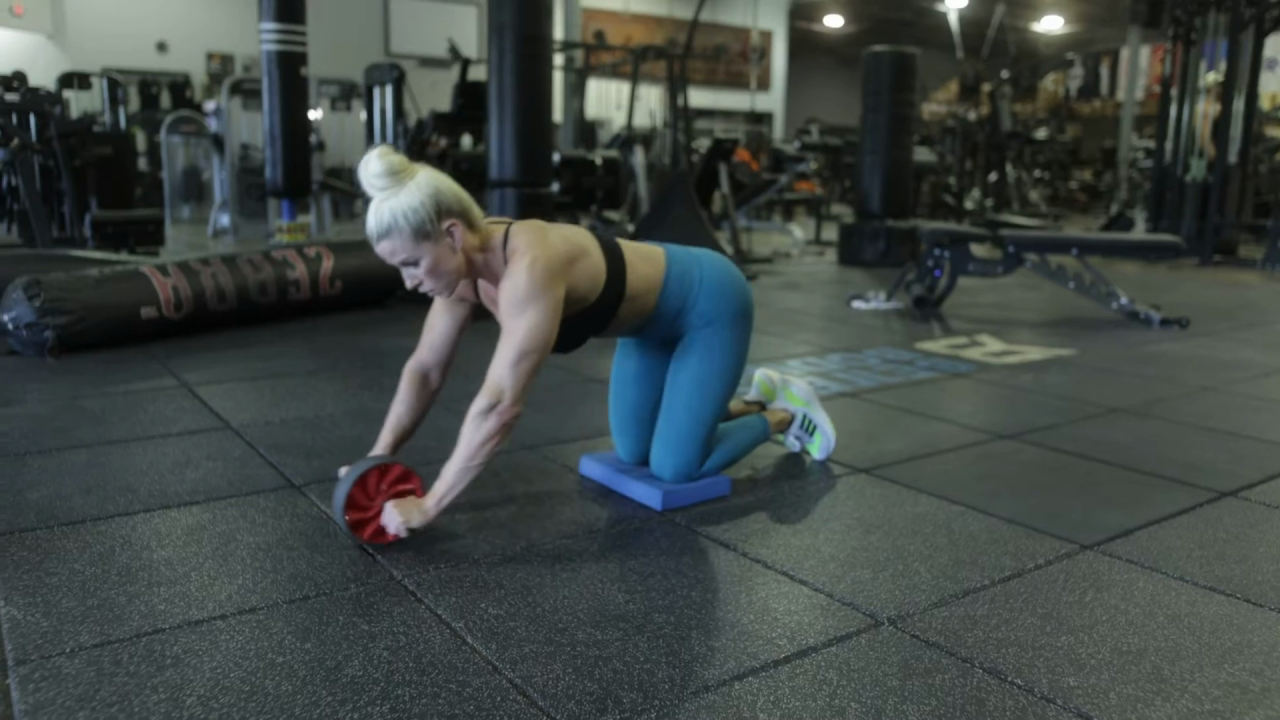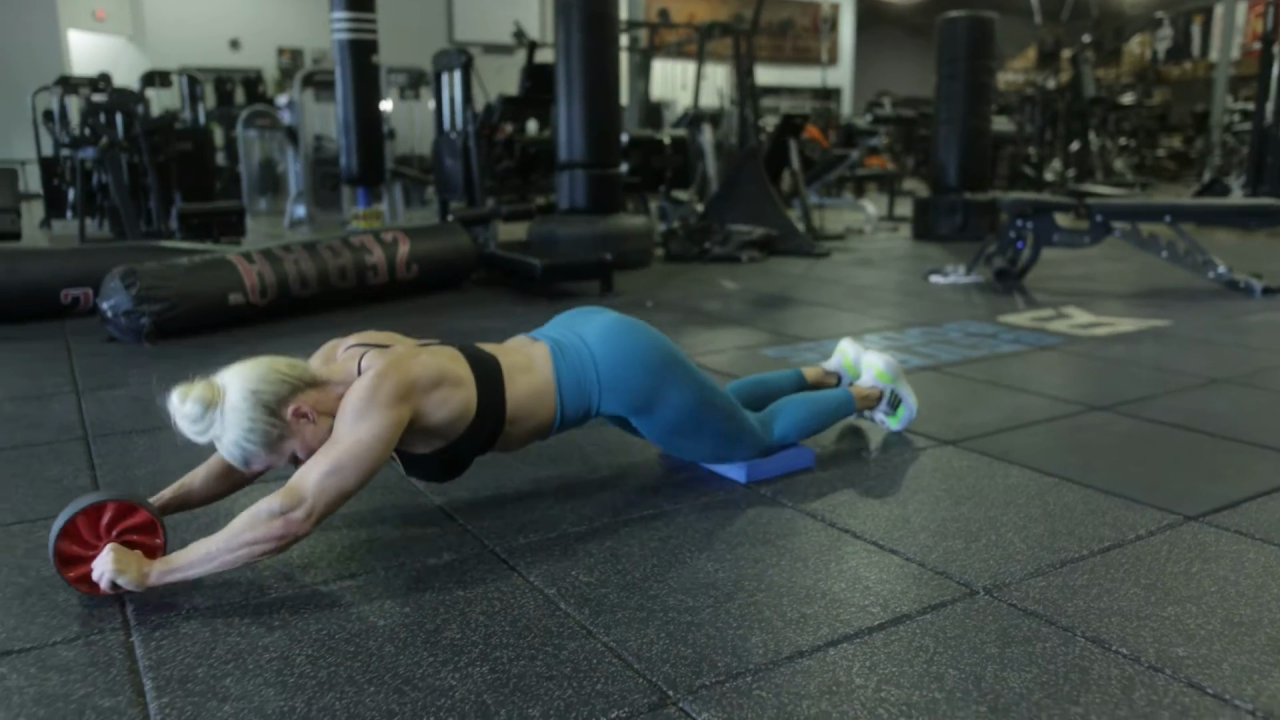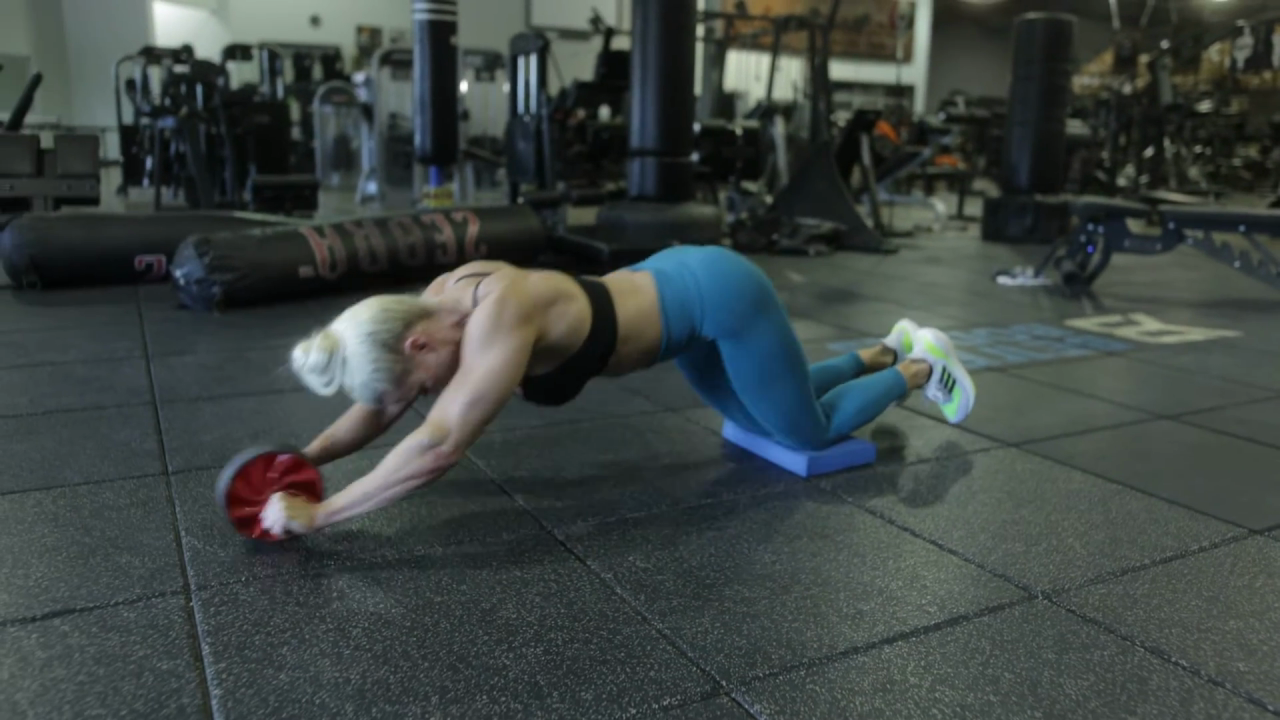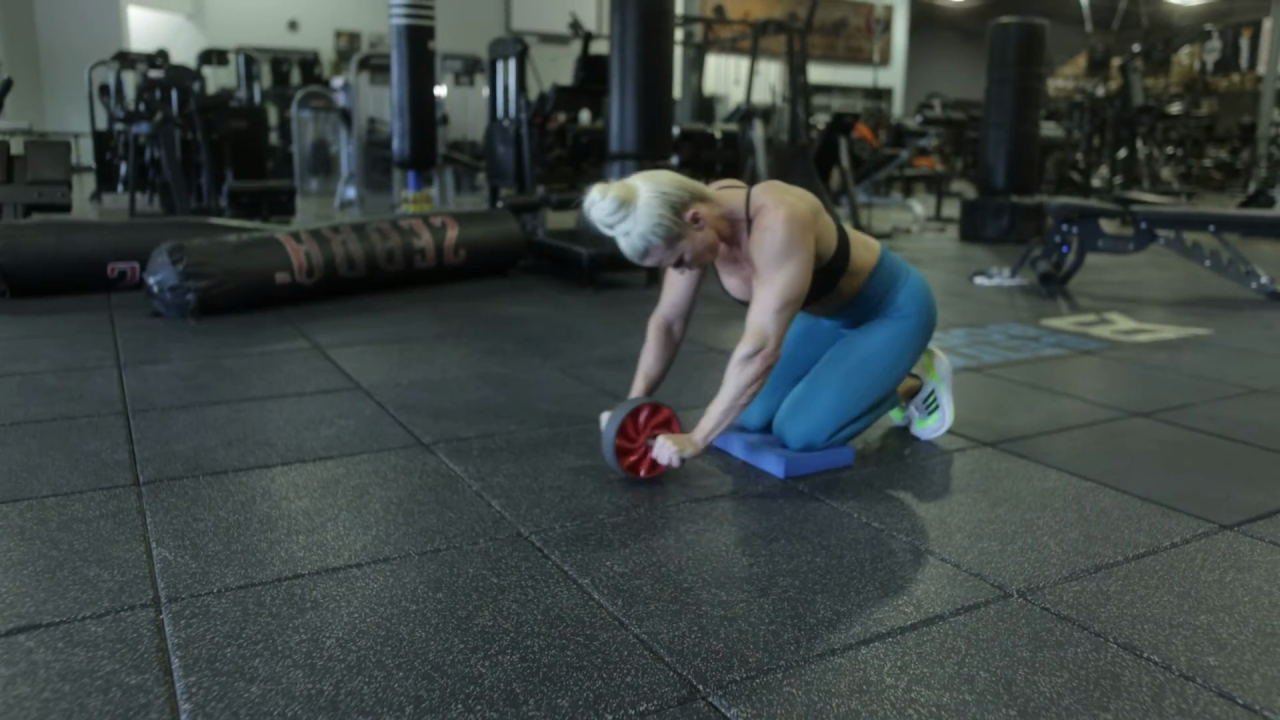
dt=1s
person 1, frame 1
left shoulder: (530, 266)
right shoulder: (463, 261)
left elbow: (499, 403)
right elbow: (424, 370)
left wrist: (428, 505)
right wrist: (378, 462)
left hip: (710, 303)
right hip: (654, 314)
left knee: (674, 469)
right knee: (633, 455)
left ankle: (784, 415)
right ankle: (753, 401)
person 1, frame 2
left shoulder: (377, 393)
right shoulder: (330, 366)
left elbow: (288, 518)
right elbow: (241, 452)
left wrist: (148, 572)
right wrist: (152, 507)
left hip: (617, 365)
right hip: (578, 343)
left knee: (749, 444)
right knee: (714, 413)
left ankle: (867, 392)
right ankle: (826, 371)
person 1, frame 3
left shoulder: (496, 318)
right shoulder: (442, 300)
left elbow: (436, 447)
right elbow: (380, 405)
left wrist: (315, 514)
right wrist: (305, 455)
left hip: (719, 297)
right hip: (678, 285)
left knee: (810, 433)
right knee: (764, 418)
left ankle: (920, 367)
right ankle: (883, 353)
person 1, frame 4
left shoulder: (778, 221)
right shoulder: (698, 212)
left elbow: (760, 350)
right elbow: (668, 322)
left wrist: (695, 439)
left hip: (895, 310)
right hip: (831, 314)
left knee: (798, 433)
right knee: (751, 420)
left ankle: (910, 384)
right ankle: (872, 368)
